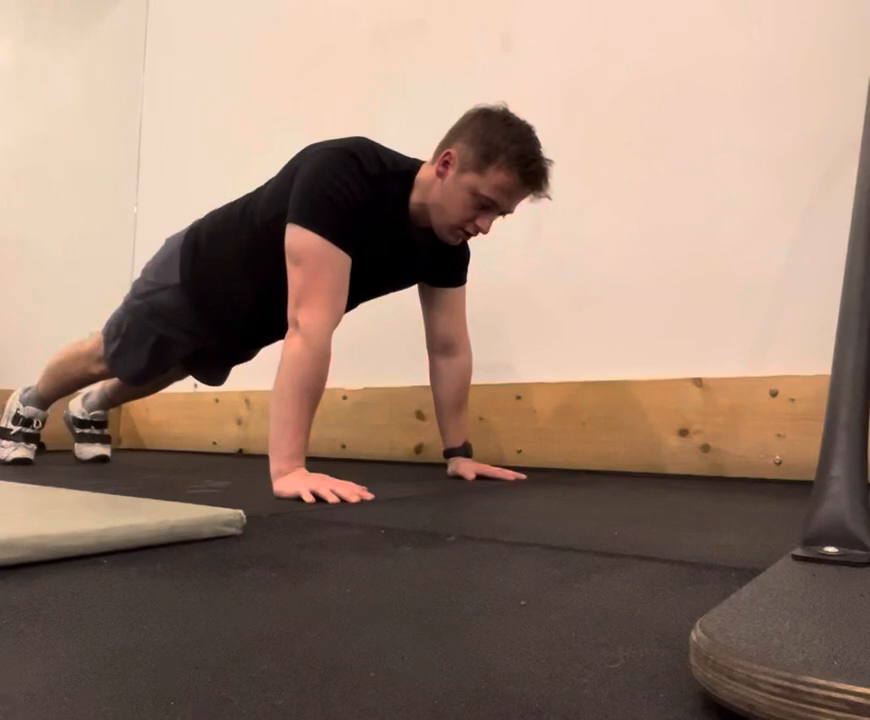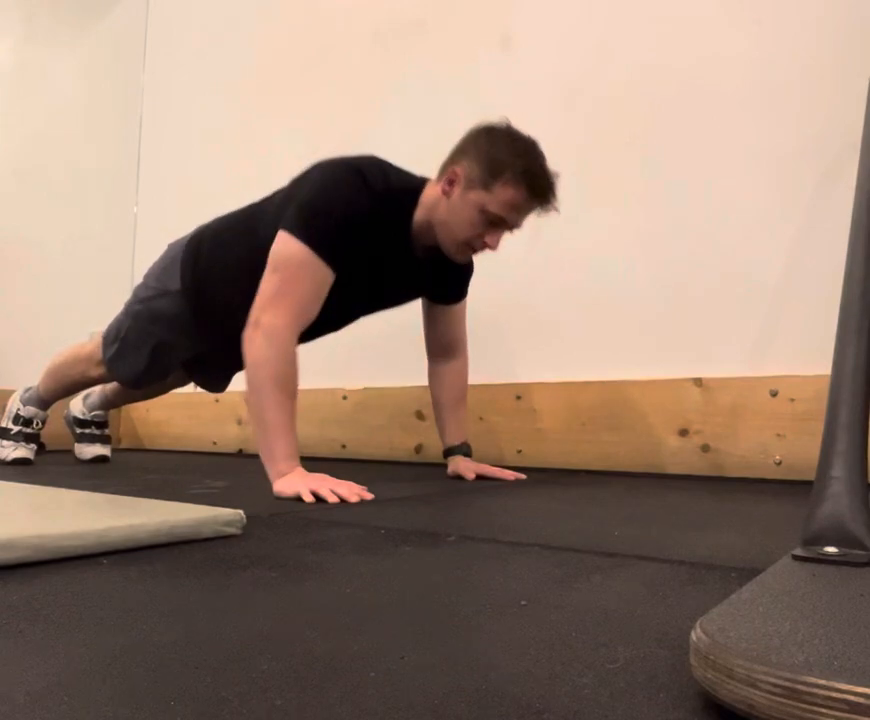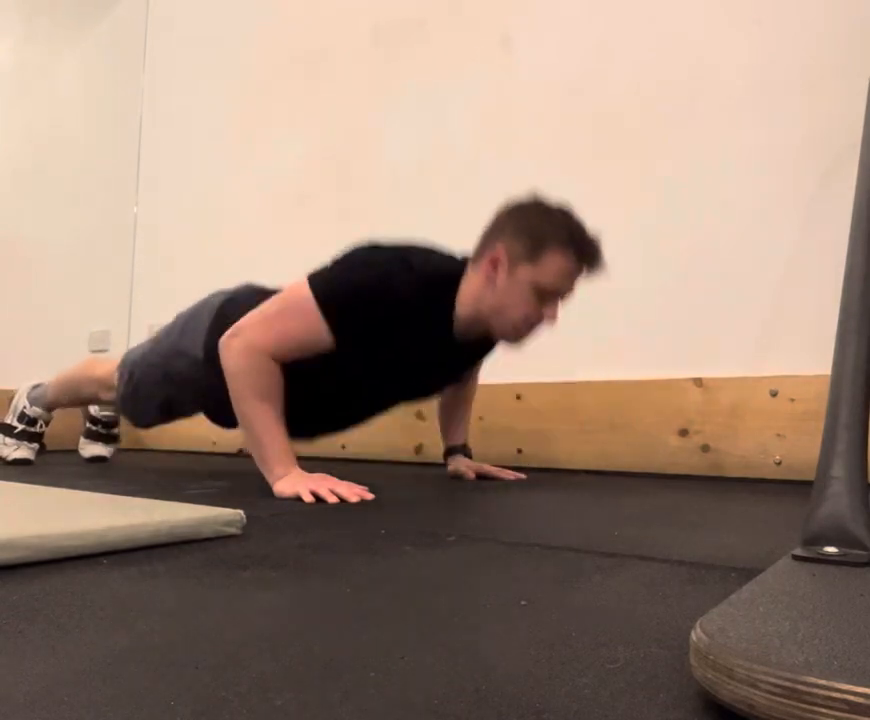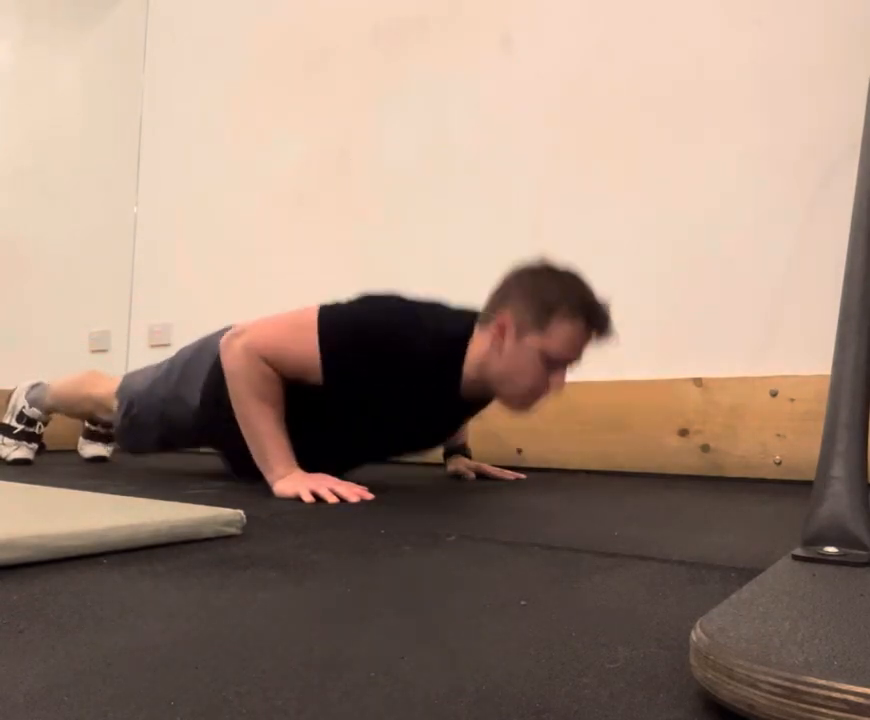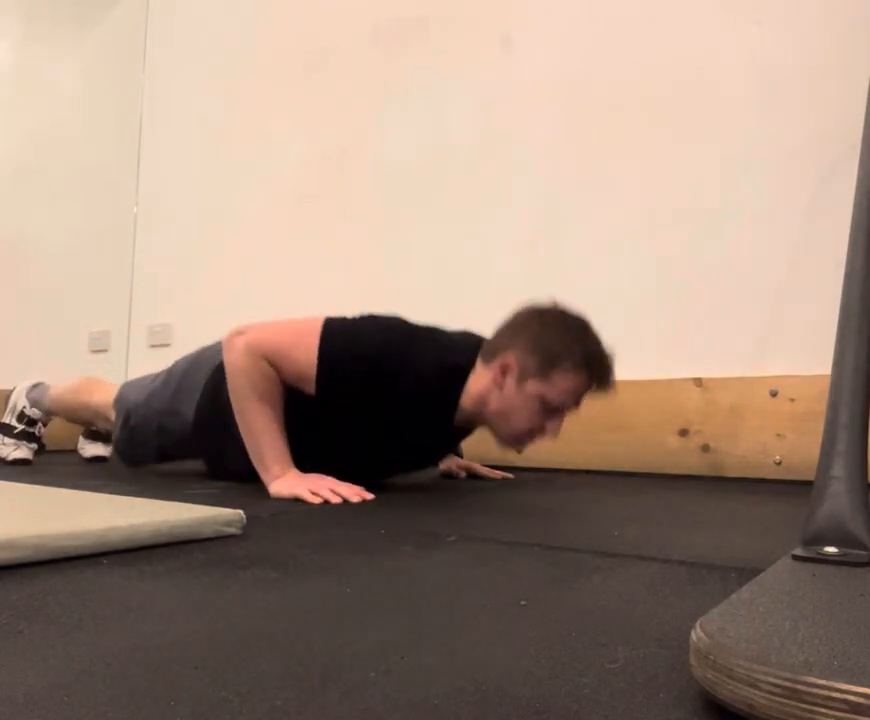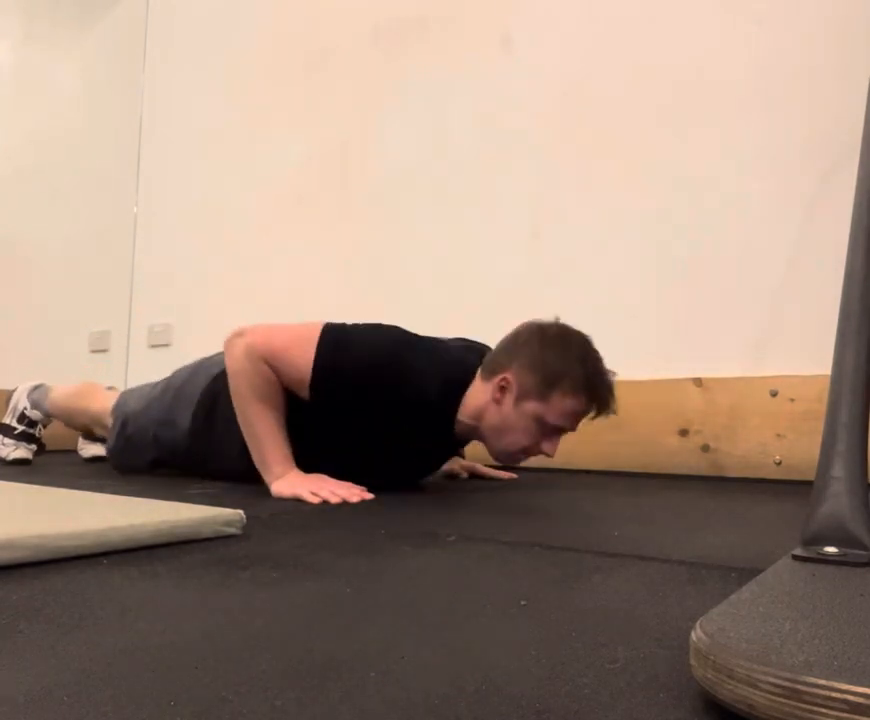
dt=0.7s
person 1, frame 1
left shoulder: (446, 239)
right shoulder: (342, 177)
left elbow: (449, 347)
right elbow: (310, 327)
left wrist: (458, 452)
right wrist: (287, 469)
left hip: (243, 321)
right hip: (194, 279)
left knee: (155, 377)
right knee: (109, 359)
left ankle: (90, 410)
person 1, frame 2
left shoulder: (450, 251)
right shoulder: (349, 197)
left elbow: (448, 355)
right elbow: (272, 329)
left wrist: (456, 450)
right wrist: (285, 469)
left hip: (241, 320)
right hip: (194, 284)
left knee: (151, 383)
right knee: (108, 361)
left ankle: (91, 413)
person 1, frame 3
left shoulder: (476, 312)
right shoulder: (389, 283)
left elbow: (458, 368)
right elbow: (243, 342)
left wrist: (457, 450)
right wrist: (283, 472)
left hip: (256, 361)
right hip: (219, 344)
right knee: (122, 386)
left ankle: (100, 419)
person 1, frame 4
left shoulder: (483, 365)
right shoulder: (396, 337)
right elbow: (242, 347)
left wrist: (457, 453)
right wrist: (284, 473)
left hip: (281, 393)
right hip: (222, 383)
right knee: (121, 409)
left ankle: (98, 427)
person 1, frame 5
left shoulder: (470, 373)
right shoulder: (399, 363)
right elbow: (245, 345)
left wrist: (445, 451)
right wrist: (279, 473)
left hip: (274, 397)
right hip: (218, 398)
right knee: (119, 413)
person 1, frame 6
left shoulder: (472, 382)
right shoulder: (397, 371)
right elbow: (247, 347)
left wrist: (448, 454)
right wrist: (283, 475)
left hip: (270, 403)
right hip: (217, 409)
right knee: (120, 423)
left ankle: (57, 401)
